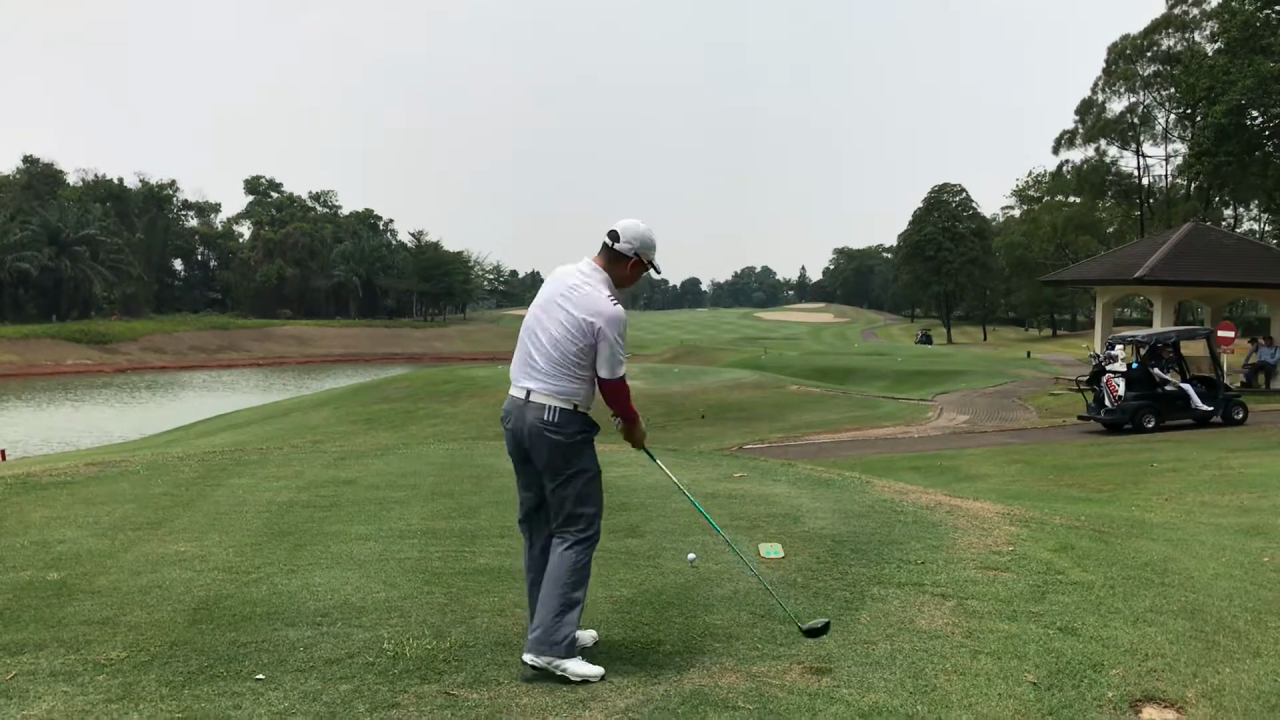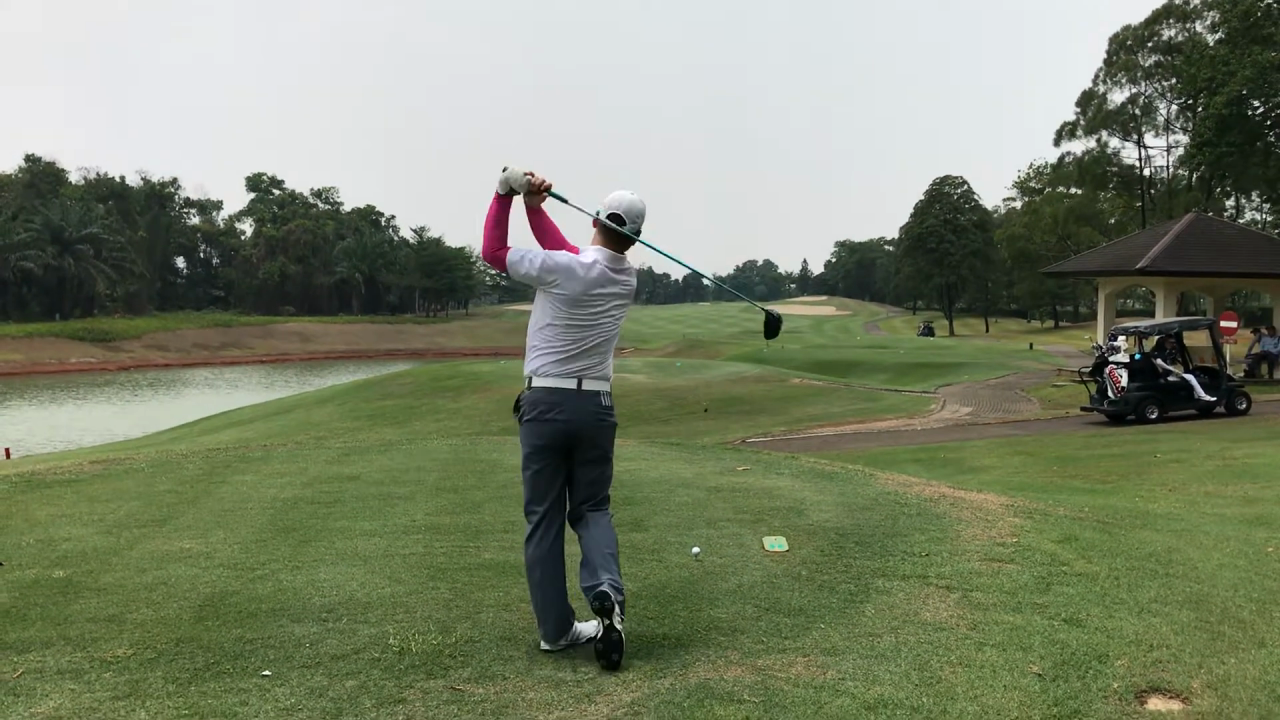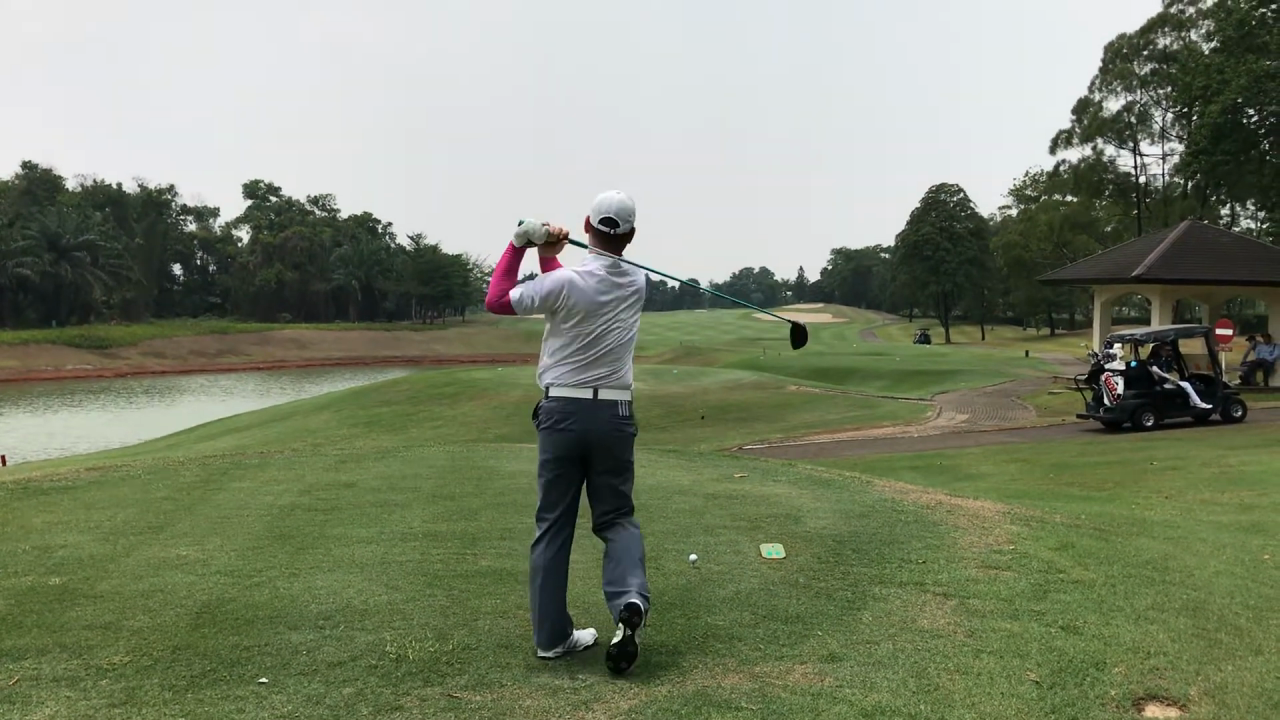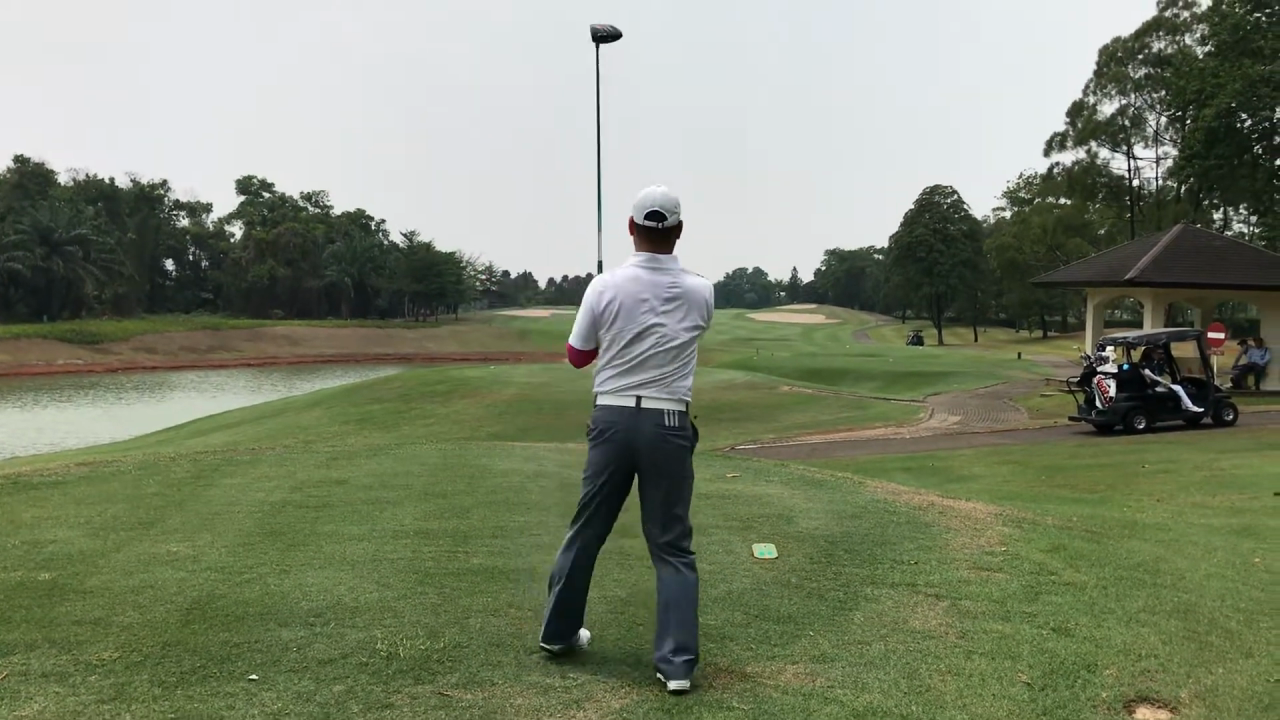
dt=0.5s
person 1, frame 1
left shoulder: (569, 278)
right shoulder: (608, 312)
right elbow: (613, 387)
left wrist: (625, 411)
right wrist: (632, 423)
left hip: (521, 412)
right hip: (560, 423)
left knee: (542, 527)
right knee: (576, 530)
left ankle: (550, 628)
right ankle: (548, 645)
person 1, frame 2
left shoulder: (565, 267)
right shoulder: (628, 278)
left elbow: (491, 253)
left wrist: (507, 193)
right wrist: (536, 204)
left hip: (544, 403)
right hip: (595, 406)
left knee: (543, 518)
right knee: (592, 507)
left ankle: (556, 627)
right ankle: (606, 594)
person 1, frame 3
left shoulder: (569, 283)
right shoulder: (637, 281)
left elbow: (496, 300)
left wrist: (522, 241)
right wrist: (548, 250)
left hip: (562, 413)
right hip: (614, 415)
left knee: (553, 526)
right knee: (616, 518)
left ankle: (551, 635)
right ankle: (629, 601)
person 1, frame 4
left shoulder: (605, 286)
right shoulder: (701, 291)
left elbow: (577, 356)
left hip: (612, 421)
right hip: (668, 426)
left knee: (586, 530)
right knee: (671, 547)
left ankle: (558, 632)
right ankle: (675, 663)
